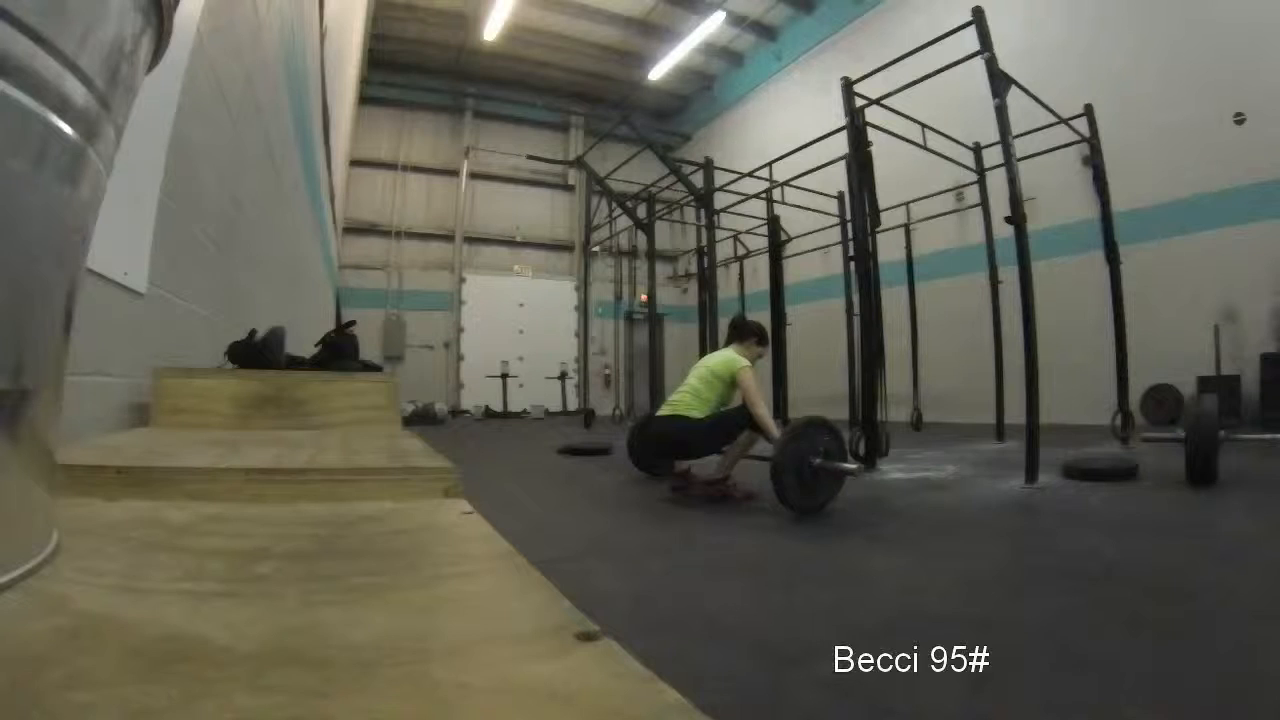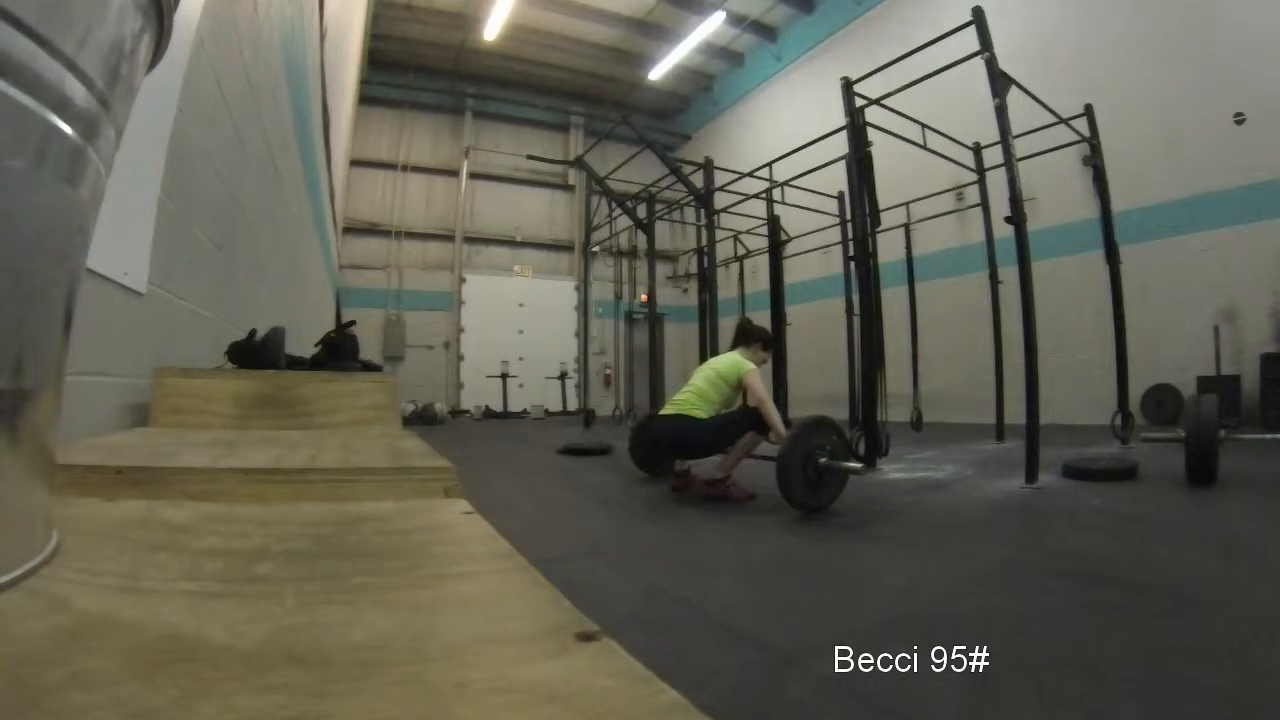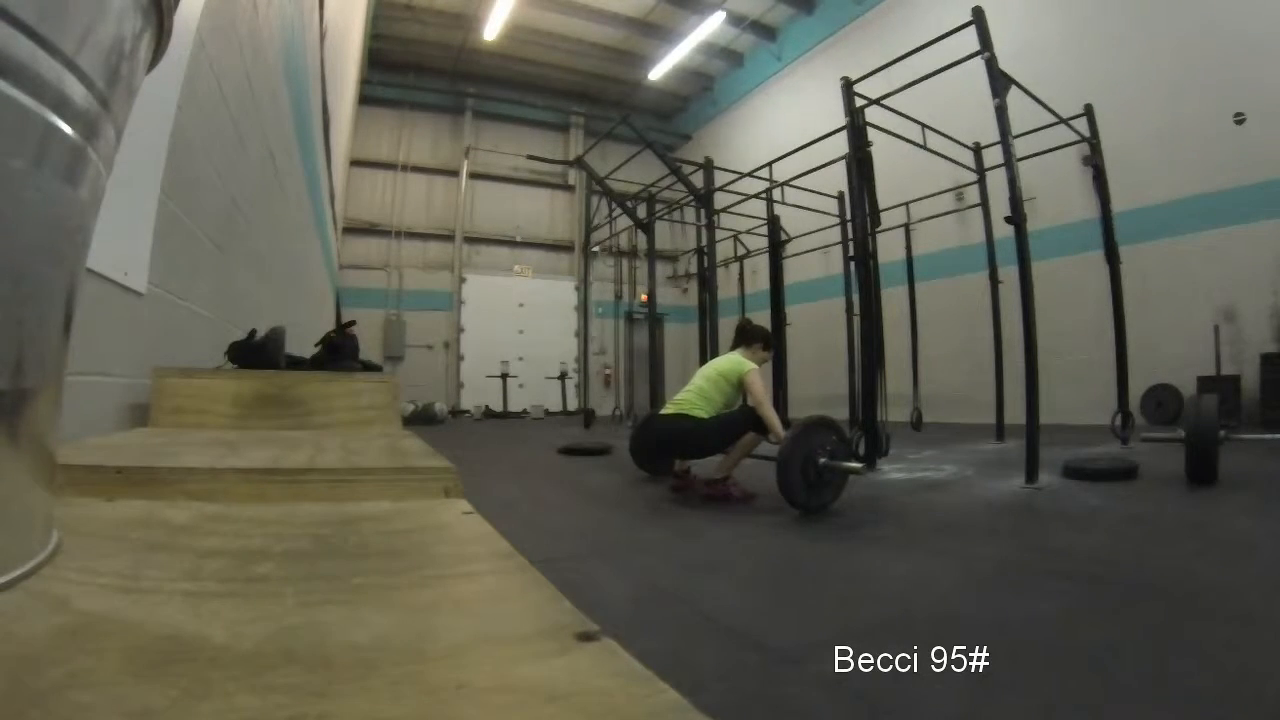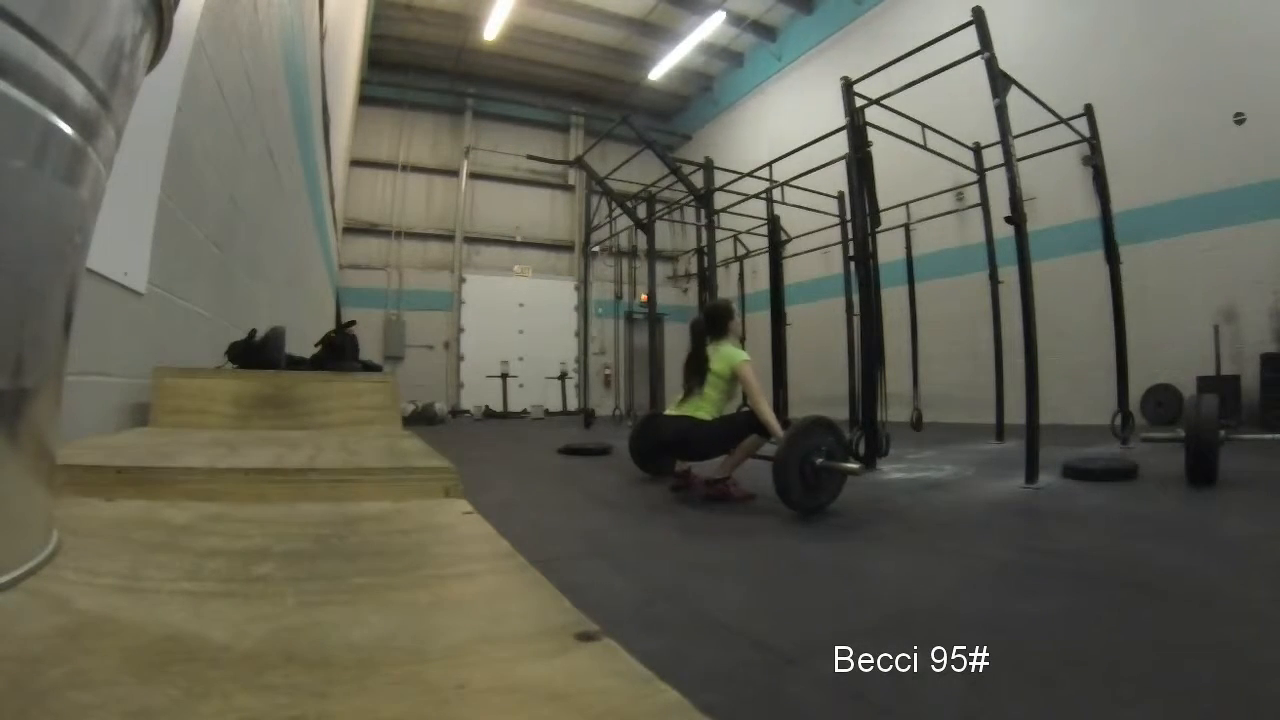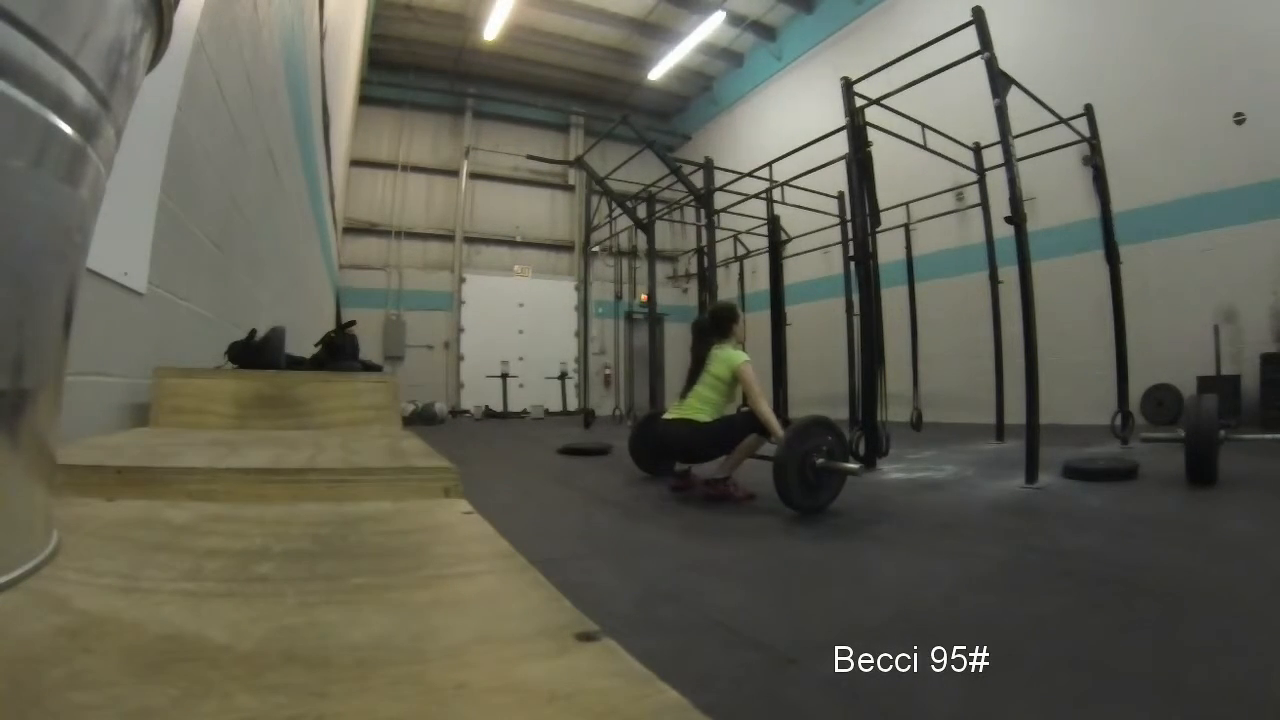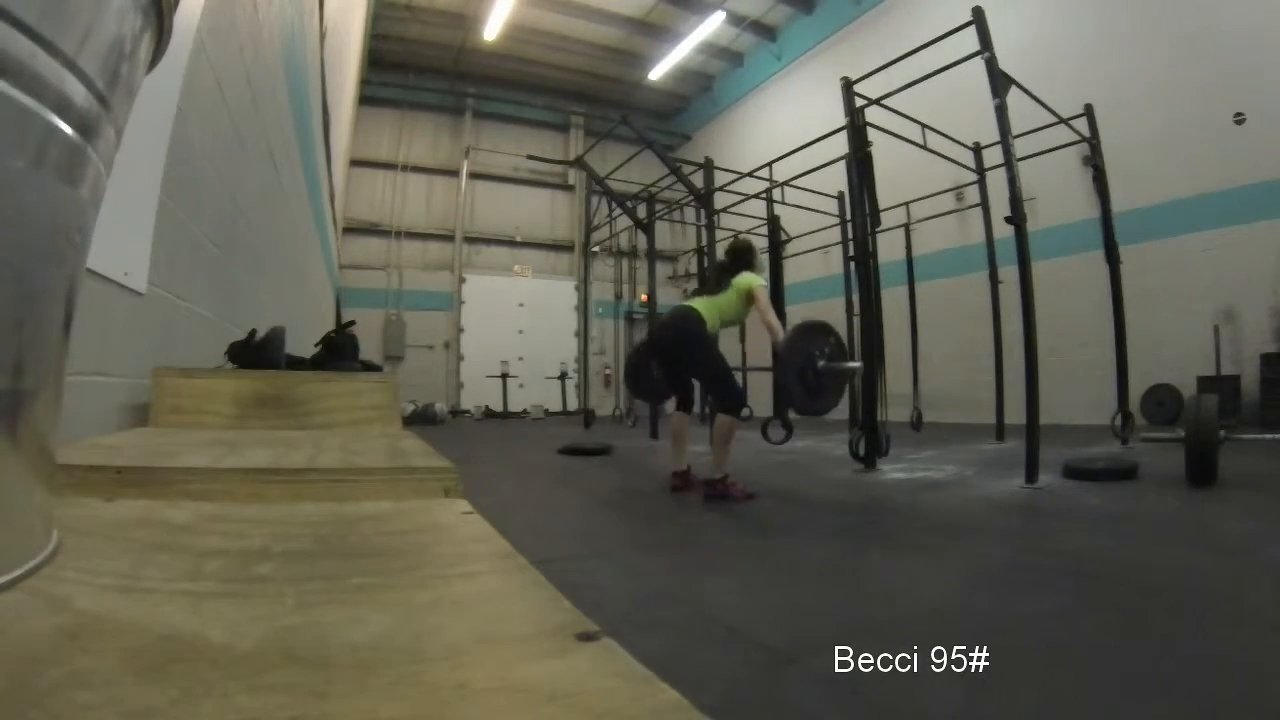
dt=0.7s
person 1, frame 1
left shoulder: (713, 357)
right shoulder: (738, 362)
right elbow: (756, 405)
left hip: (659, 431)
right hip: (681, 433)
right knee: (754, 418)
left ankle: (682, 473)
right ankle: (717, 481)
person 1, frame 2
left shoulder: (717, 360)
right shoulder: (744, 365)
right elbow: (764, 402)
left hip: (661, 430)
right hip: (683, 432)
right knee: (760, 418)
left ankle: (681, 473)
right ankle: (717, 481)
person 1, frame 3
left shoulder: (719, 361)
right shoulder: (746, 366)
right elbow: (763, 404)
left hip: (659, 430)
right hip: (683, 433)
right knee: (759, 419)
left ankle: (681, 473)
right ankle: (717, 481)
person 1, frame 4
left shoulder: (703, 353)
right shoulder: (735, 356)
right elbow: (758, 401)
left hip: (667, 431)
right hip: (691, 435)
right knee: (761, 423)
left ankle: (682, 473)
right ankle: (718, 481)
person 1, frame 5
left shoulder: (705, 354)
right shoulder: (736, 358)
right elbow: (759, 403)
left hip: (668, 434)
right hip: (691, 438)
right knee: (760, 422)
left ankle: (683, 474)
right ankle: (718, 481)
person 1, frame 6
left shoulder: (720, 279)
right shoulder: (753, 281)
right elbow: (769, 316)
left hip: (663, 329)
right hip: (688, 333)
left knee: (684, 398)
right knee: (730, 397)
left ankle: (680, 474)
right ankle: (718, 482)
